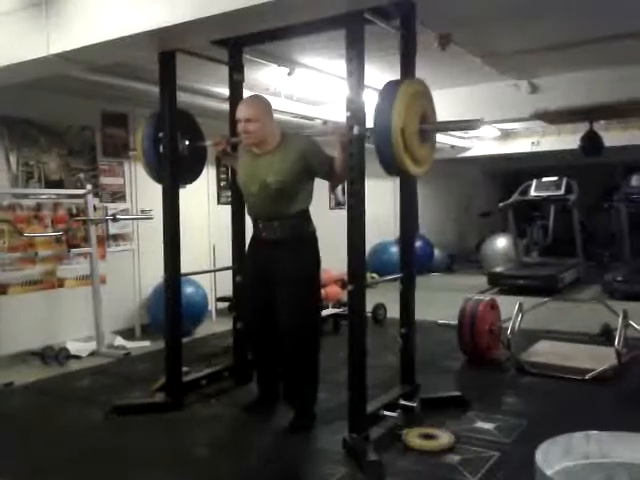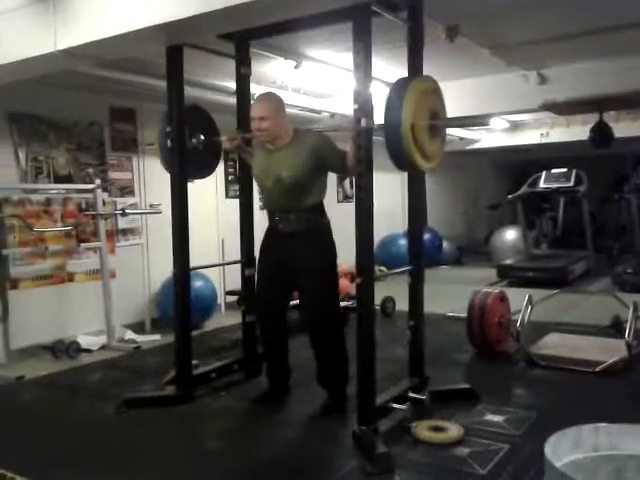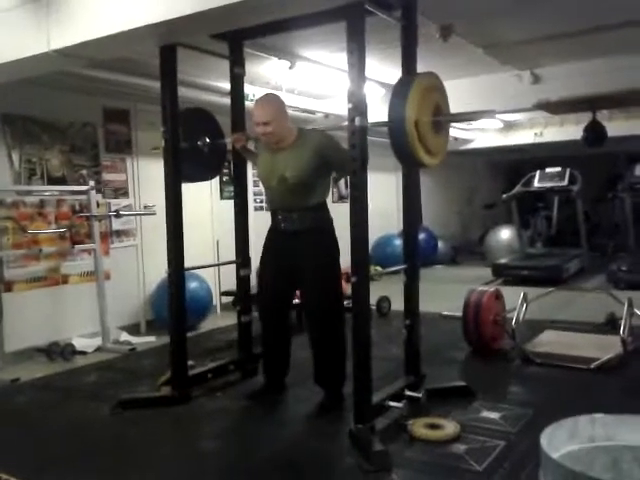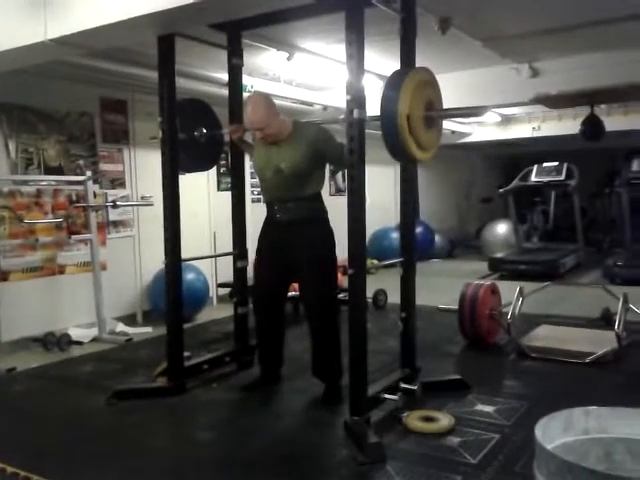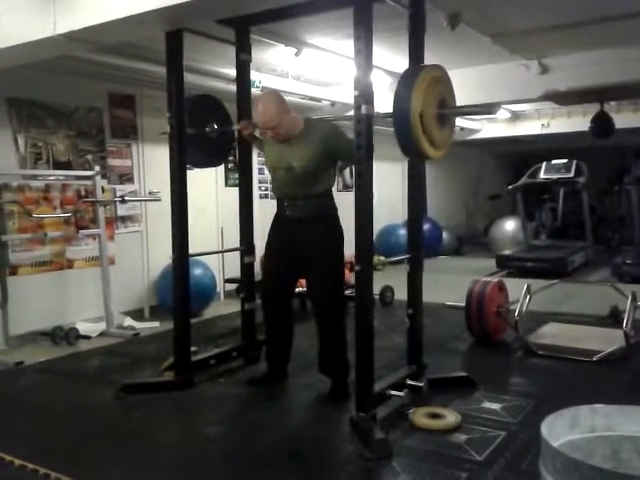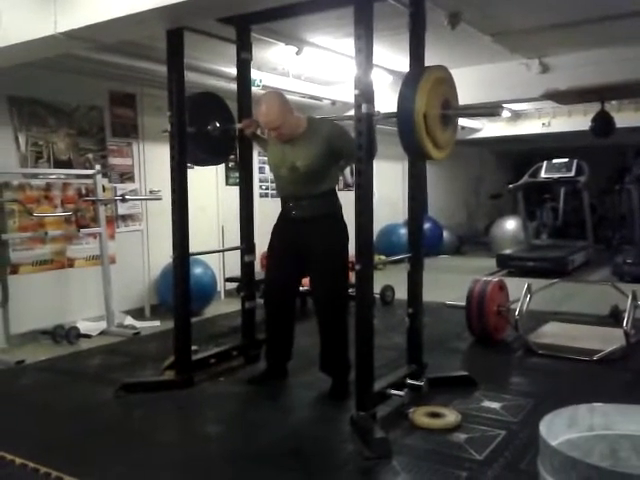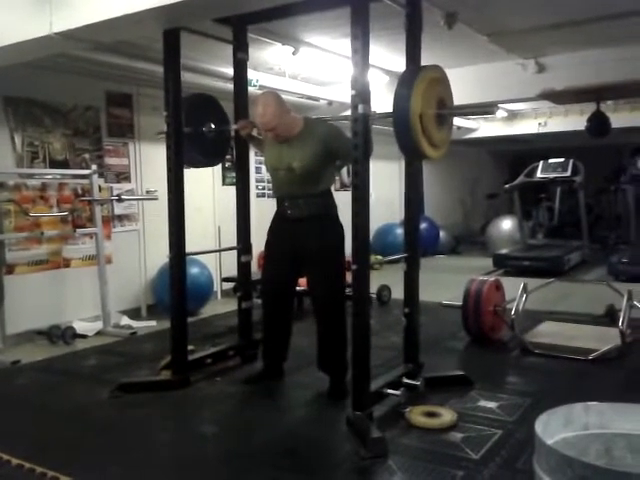
dt=0.5s
person 1, frame 1
left shoulder: (301, 148)
right shoulder: (244, 150)
left elbow: (337, 176)
left wrist: (344, 148)
right wrist: (225, 155)
left hip: (295, 243)
right hip: (260, 243)
left knee: (297, 328)
right knee: (258, 324)
left ankle: (303, 406)
right ankle: (268, 392)
person 1, frame 2
left shoulder: (314, 143)
right shoulder: (259, 146)
left elbow: (348, 169)
left wrist: (356, 144)
right wrist: (239, 149)
left hip: (311, 236)
right hip: (275, 235)
left knee: (320, 318)
right knee: (268, 314)
left ankle: (336, 390)
right ankle: (278, 383)
person 1, frame 3
left shoulder: (317, 142)
right shoulder: (263, 146)
left elbow: (351, 168)
right wrist: (243, 150)
left hip: (314, 234)
right hip: (278, 234)
left knee: (322, 314)
right knee: (270, 310)
left ankle: (332, 388)
right ankle: (274, 379)
person 1, frame 4
left shoulder: (311, 135)
right shoulder: (259, 140)
left elbow: (346, 161)
right wrist: (240, 142)
left hip: (310, 225)
right hip: (274, 225)
left knee: (320, 306)
right knee: (264, 301)
left ankle: (331, 379)
right ankle: (269, 371)
person 1, frame 5
left shoulder: (323, 133)
right shoulder: (270, 136)
left elbow: (357, 155)
right wrist: (250, 137)
left hip: (319, 221)
right hip: (284, 221)
left knee: (327, 302)
right knee: (273, 296)
left ankle: (338, 376)
right ankle: (276, 366)
person 1, frame 6
left shoulder: (327, 132)
right shoulder: (273, 136)
left elbow: (361, 154)
right wrist: (253, 136)
left hip: (324, 221)
right hip: (288, 220)
left knee: (329, 302)
right knee: (275, 295)
left ankle: (338, 375)
right ankle: (276, 365)
person 1, frame 7
left shoulder: (323, 133)
right shoulder: (269, 135)
left elbow: (356, 154)
left wrist: (330, 169)
right wrist: (248, 137)
left hip: (320, 221)
right hip: (284, 220)
left knee: (328, 300)
right knee: (273, 295)
left ankle: (337, 374)
right ankle: (272, 364)
